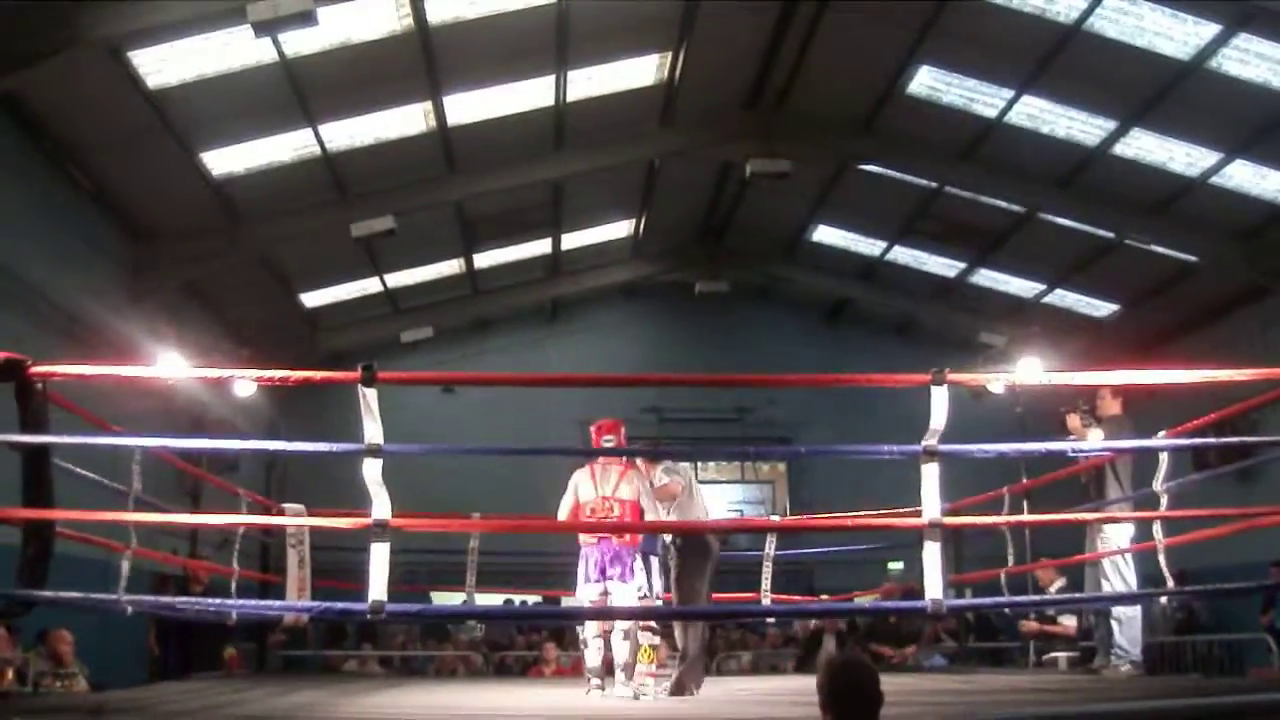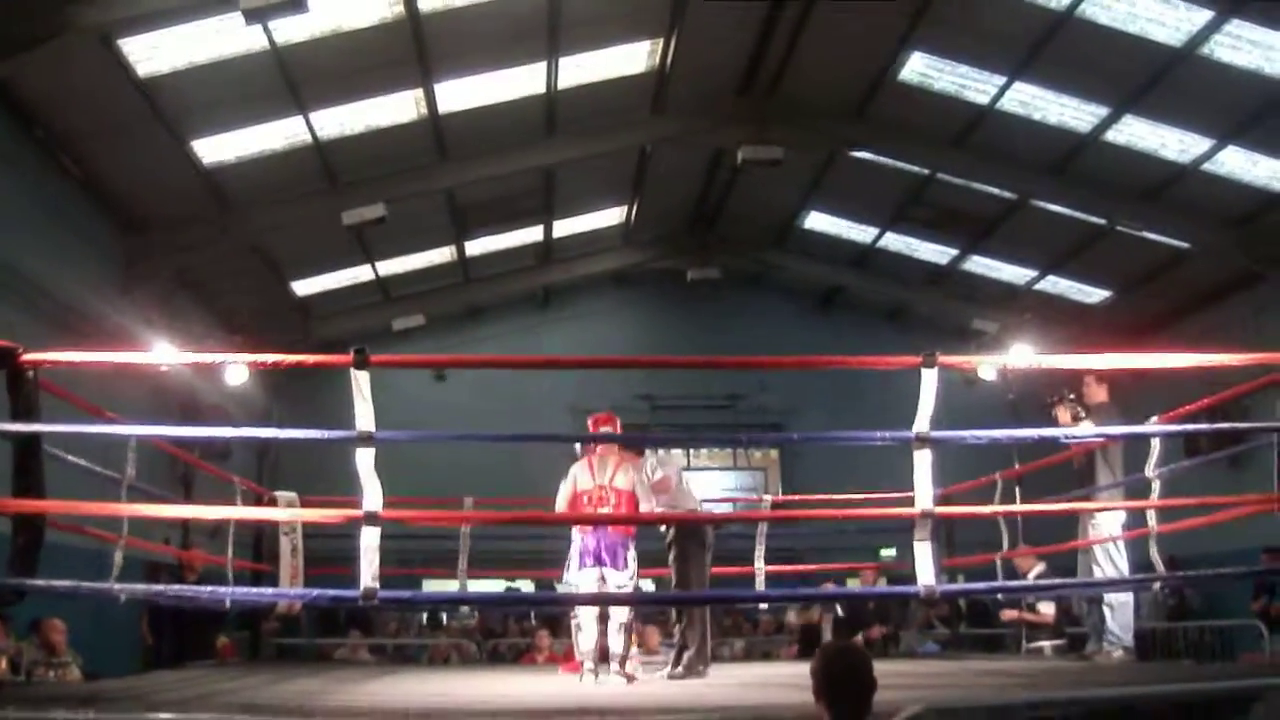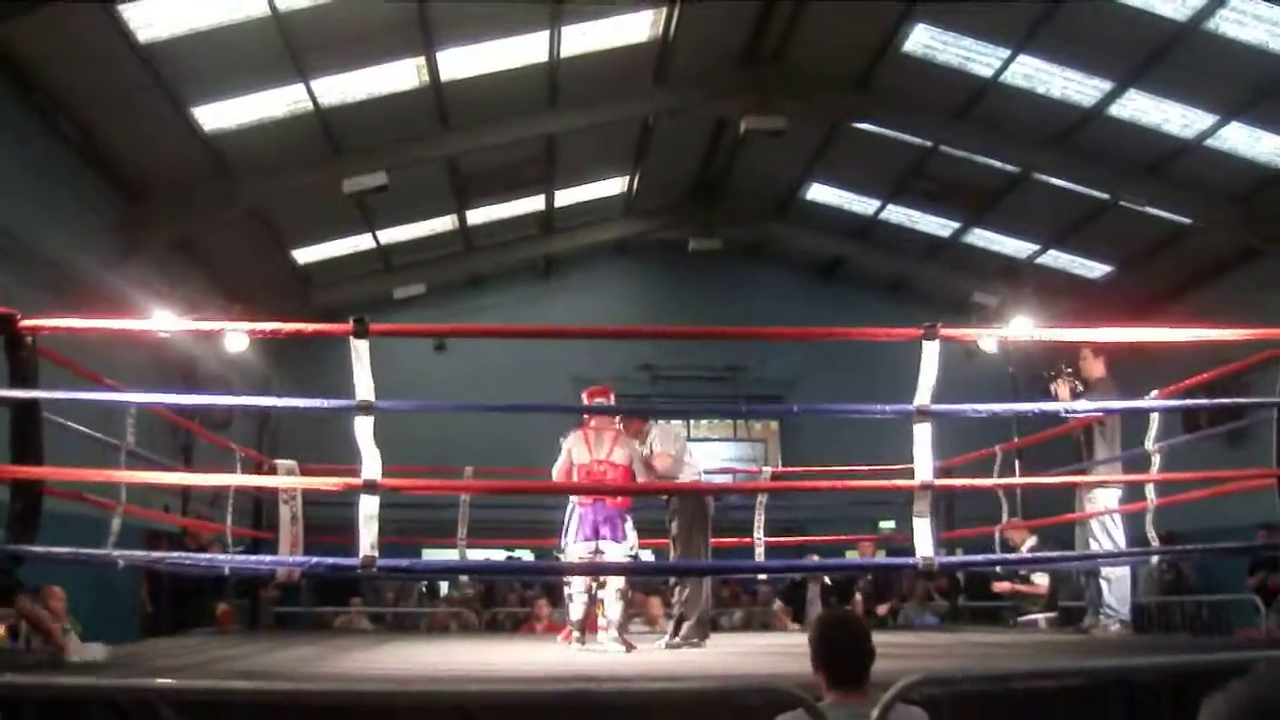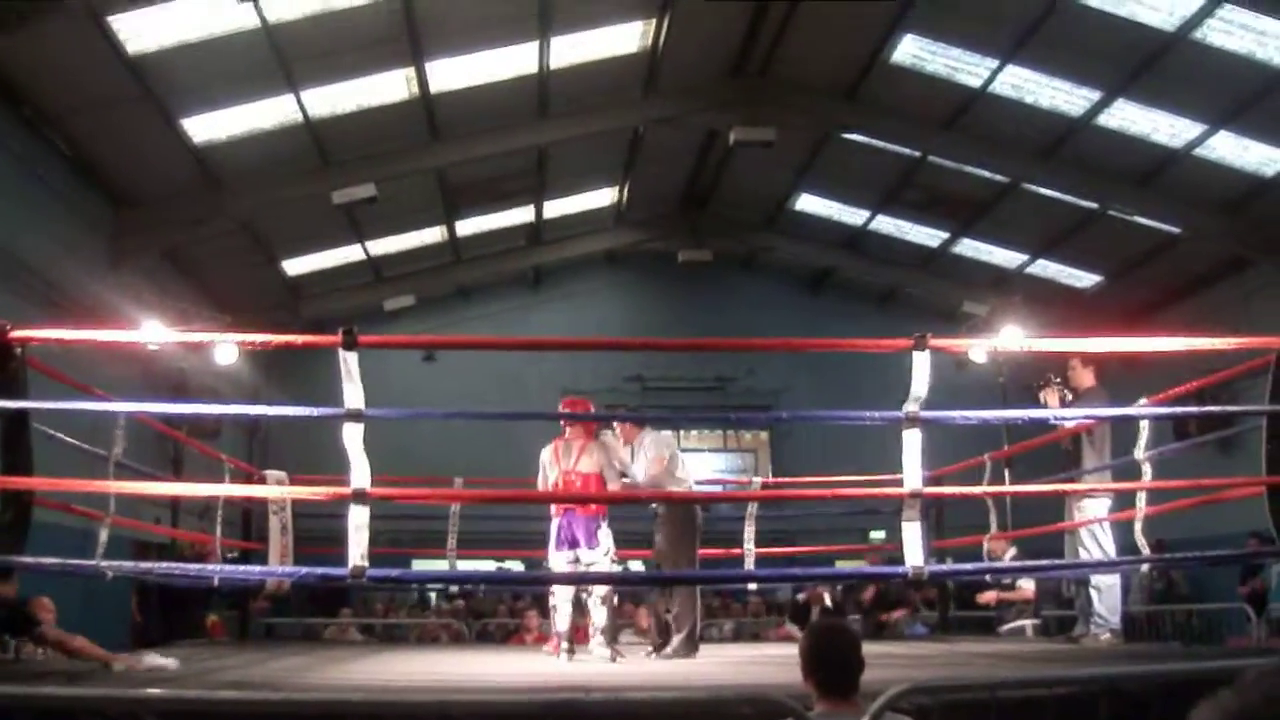
dt=0.5s
person 1, frame 1
left shoulder: (1119, 423)
right shoulder: (1104, 429)
left elbow: (1091, 437)
right elbow: (1087, 474)
left wrist: (1075, 428)
right wrist: (1079, 433)
left hip: (1114, 517)
right hip: (1100, 517)
left knee: (1120, 590)
right knee: (1098, 592)
left ankle: (1128, 658)
right ankle: (1105, 655)
person 1, frame 2
left shoulder: (1106, 411)
right shoulder: (1093, 417)
left elbow: (1083, 432)
right elbow: (1080, 457)
left wrist: (1067, 422)
right wrist: (1071, 423)
left hip: (1105, 504)
right hip: (1093, 504)
left knee: (1111, 576)
right knee: (1090, 579)
left ankle: (1120, 644)
right ankle: (1098, 641)
person 1, frame 3
left shoulder: (1105, 388)
right shoulder: (1092, 392)
right elbow: (1080, 430)
left wrist: (1066, 399)
right wrist: (1067, 398)
left hip: (1102, 480)
right hip: (1089, 479)
left knee: (1108, 550)
right knee: (1089, 552)
left ankle: (1117, 618)
right ankle: (1095, 615)
person 1, frame 4
left shoulder: (1095, 396)
right shoulder: (1081, 401)
left elbow: (1070, 423)
right elbow: (1069, 438)
left wrist: (1055, 407)
right wrist: (1057, 407)
left hip: (1091, 489)
right hip: (1079, 488)
left knee: (1098, 560)
right knee: (1079, 562)
left ankle: (1108, 627)
right ankle: (1086, 625)
person 2, frame 1
left shoulder: (581, 475)
right shoulder: (634, 475)
left elbow: (563, 517)
right elbow: (653, 518)
left hip: (591, 552)
right hip: (624, 552)
left knee: (593, 619)
right knee: (624, 619)
left ankle: (595, 681)
right ankle: (623, 680)
person 2, frame 2
left shoulder: (579, 467)
right shoulder: (630, 466)
left elbow: (561, 508)
right elbow: (647, 507)
left hip: (587, 539)
right hip: (618, 539)
left knee: (587, 605)
right knee: (619, 606)
left ankle: (589, 666)
right ankle: (616, 667)
person 2, frame 3
left shoulder: (574, 439)
right shoulder: (626, 442)
left elbow: (558, 478)
right elbow: (644, 481)
left hip: (583, 511)
right hip: (615, 513)
left knee: (579, 575)
right knee: (616, 575)
left ankle: (576, 634)
right ankle: (613, 633)
person 2, frame 4
left shoulder: (549, 452)
right shoulder: (596, 449)
left elbow: (543, 489)
right elbow: (615, 487)
left hip: (561, 521)
right hip: (590, 520)
left knee: (562, 584)
right knee: (601, 580)
left ankle: (564, 645)
right ankle: (599, 639)
person 3, frame 1
left shoulder: (666, 470)
right shoulder: (673, 472)
left elbow: (672, 489)
left hip: (690, 541)
right hip: (701, 541)
left knee: (686, 610)
right knee: (695, 608)
left ankle: (686, 679)
right ankle: (692, 676)
person 3, frame 2
left shoulder: (654, 462)
right shoulder: (647, 468)
left elbow: (666, 484)
left hip: (687, 528)
right hip: (681, 530)
left knee: (688, 592)
right knee: (685, 593)
left ankle: (694, 662)
right ankle: (682, 661)
person 3, frame 3
left shoulder: (660, 432)
right shoulder: (649, 438)
left elbow: (663, 463)
right elbow: (652, 470)
left hip: (689, 498)
right hip: (680, 499)
left knee: (690, 562)
left ankle: (693, 632)
right ankle: (680, 630)
person 3, frame 4
left shoulder: (655, 440)
right shoulder: (643, 446)
left elbow: (655, 467)
right elbow: (642, 475)
right wrist: (619, 457)
left hip: (678, 509)
right hip: (668, 510)
left knee: (679, 573)
right knee: (661, 574)
left ankle: (684, 643)
right ankle: (664, 639)
